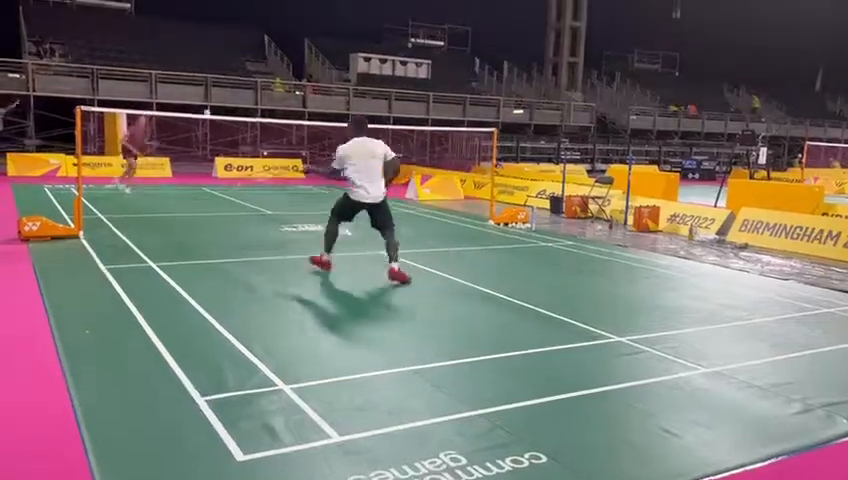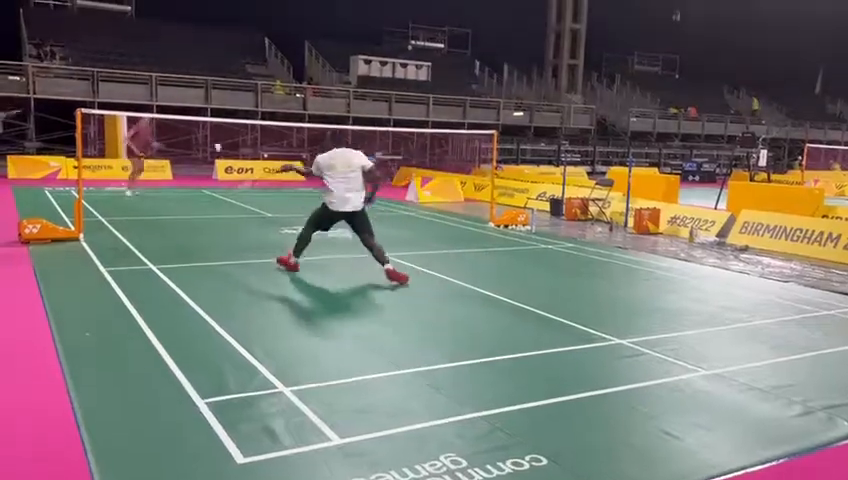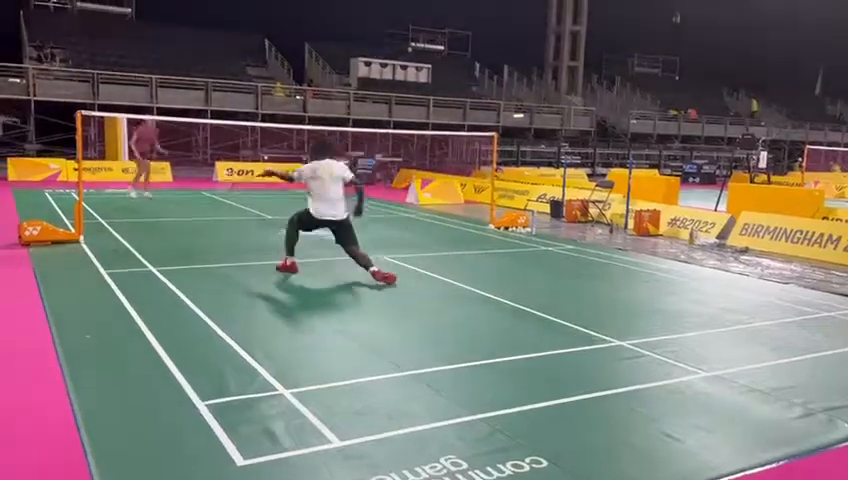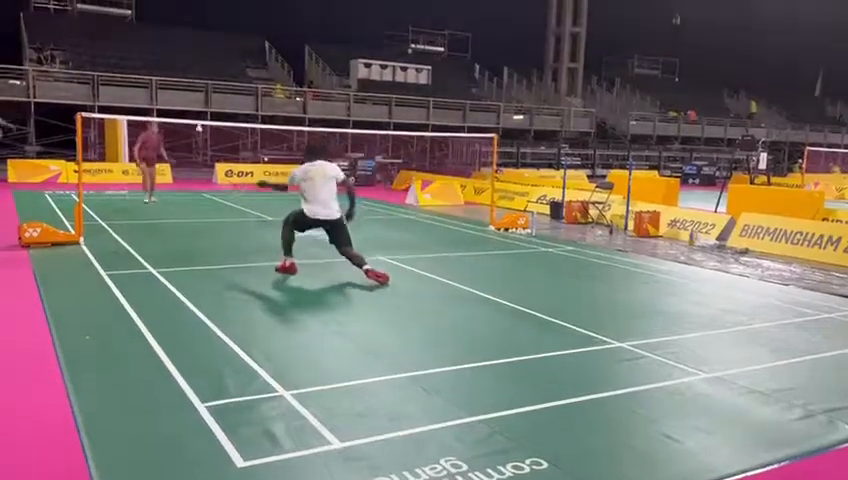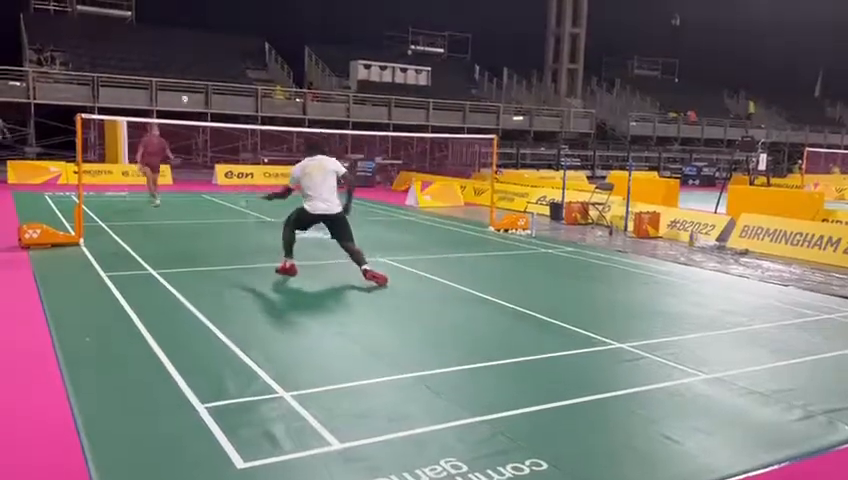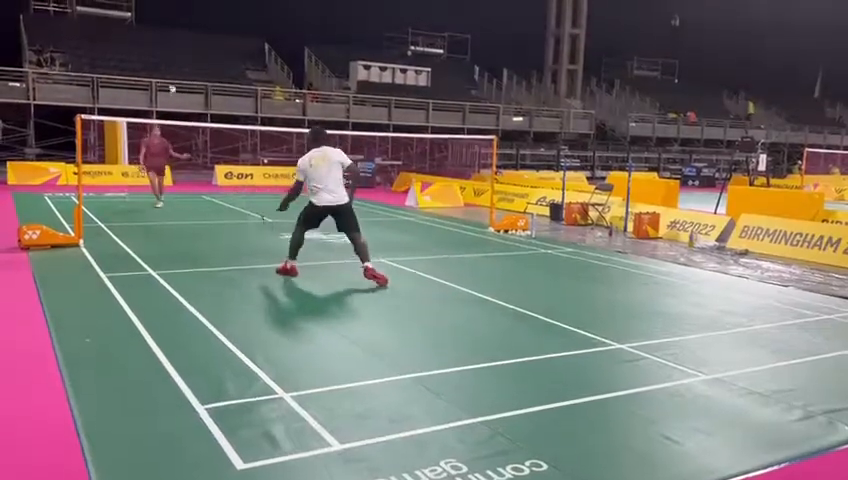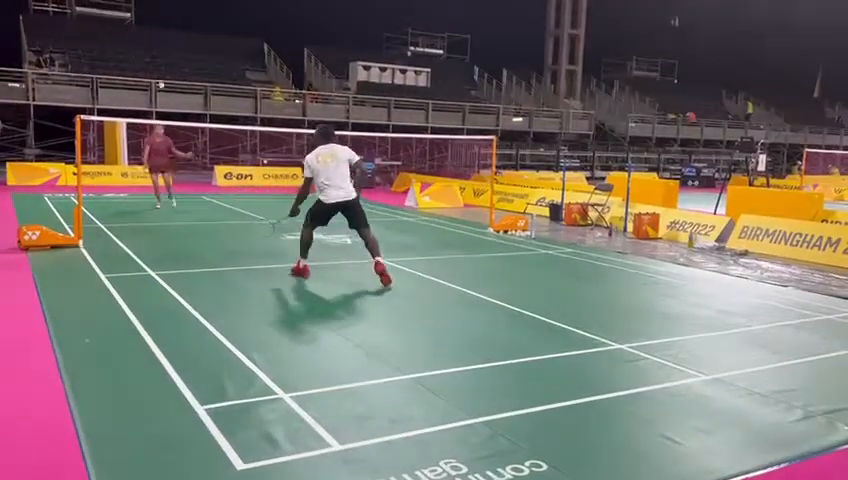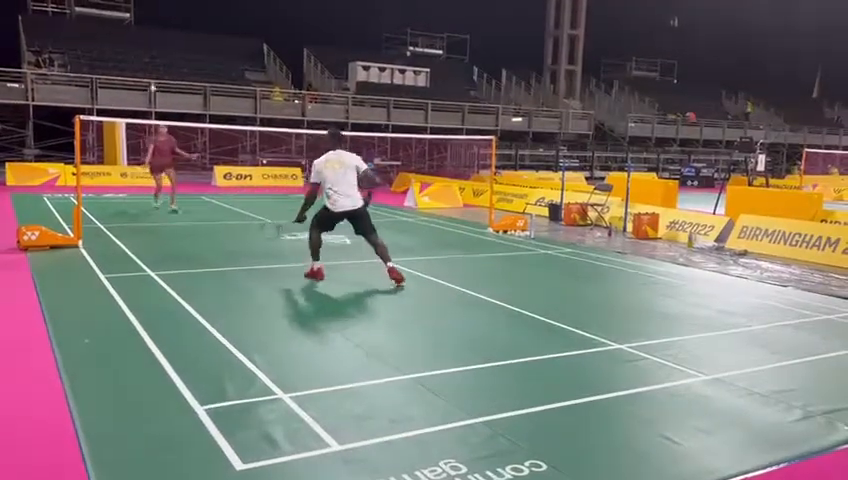
dt=0.1s
person 1, frame 1
left shoulder: (343, 149)
right shoulder: (379, 145)
left elbow: (333, 172)
right elbow: (396, 167)
right wrist: (385, 183)
left hip: (354, 196)
right hip: (377, 197)
left knee: (333, 220)
right knee: (389, 233)
left ankle: (325, 258)
right ankle: (394, 267)
person 1, frame 2
left shoulder: (322, 159)
right shoulder: (358, 155)
left elbow: (309, 173)
right elbow: (376, 175)
left wrist: (293, 167)
right wrist: (371, 194)
left hip: (333, 206)
right hip: (356, 207)
left knee: (309, 227)
right knee: (370, 240)
left ankle: (293, 260)
right ankle: (389, 269)
person 1, frame 3
left shoulder: (306, 169)
right shoulder: (339, 167)
left elbow: (291, 178)
right elbow: (358, 187)
left wrist: (274, 173)
right wrist: (360, 205)
left hip: (316, 215)
right hip: (339, 217)
left knee: (293, 224)
right knee: (353, 249)
left ankle: (289, 262)
right ankle: (375, 270)
person 1, frame 4
left shoulder: (298, 172)
right shoulder: (332, 168)
left elbow: (284, 187)
right elbow: (350, 186)
left wrist: (268, 184)
right wrist: (352, 208)
left hip: (310, 215)
right hip: (333, 216)
left knee: (288, 224)
right knee: (347, 250)
left ankle: (288, 263)
right ankle: (368, 269)
person 1, frame 5
left shoulder: (298, 168)
right shoulder: (331, 162)
left elbow: (286, 192)
right elbow: (350, 181)
left wrist: (272, 195)
right wrist: (348, 203)
left hip: (311, 210)
right hip: (334, 210)
left knee: (289, 225)
right knee: (349, 244)
left ankle: (288, 264)
right ankle: (366, 270)
person 1, frame 6
left shoulder: (304, 160)
right shoulder: (337, 153)
left elbow: (297, 190)
right elbow: (355, 172)
left wrist: (285, 202)
right wrist: (351, 193)
left hip: (318, 203)
right hip: (341, 202)
left knee: (300, 228)
right knee: (356, 236)
left ankle: (290, 265)
right ankle: (368, 267)
person 1, frame 7
left shoulder: (311, 157)
right shoulder: (344, 151)
left elbow: (306, 187)
right elbow: (363, 169)
left wrist: (295, 206)
right wrist: (357, 188)
left hip: (326, 201)
right hip: (349, 199)
left knee: (308, 226)
right knee: (365, 232)
left ankle: (302, 265)
right ankle: (379, 263)
person 1, frame 8
left shoulder: (319, 163)
right shoulder: (353, 157)
left elbow: (313, 192)
right elbow: (372, 179)
left wrist: (302, 212)
right wrist: (367, 199)
left hip: (334, 207)
right hip: (356, 205)
left knee: (315, 229)
right knee: (373, 238)
left ankle: (316, 267)
right ankle: (391, 267)
